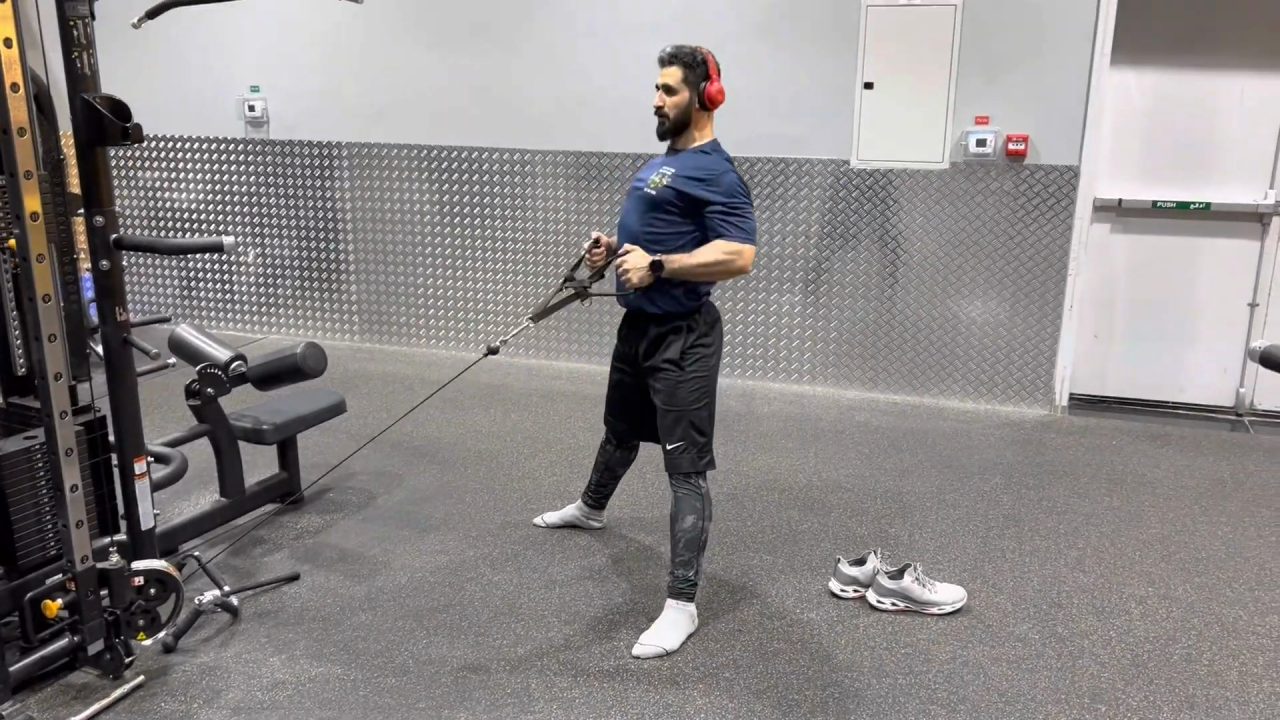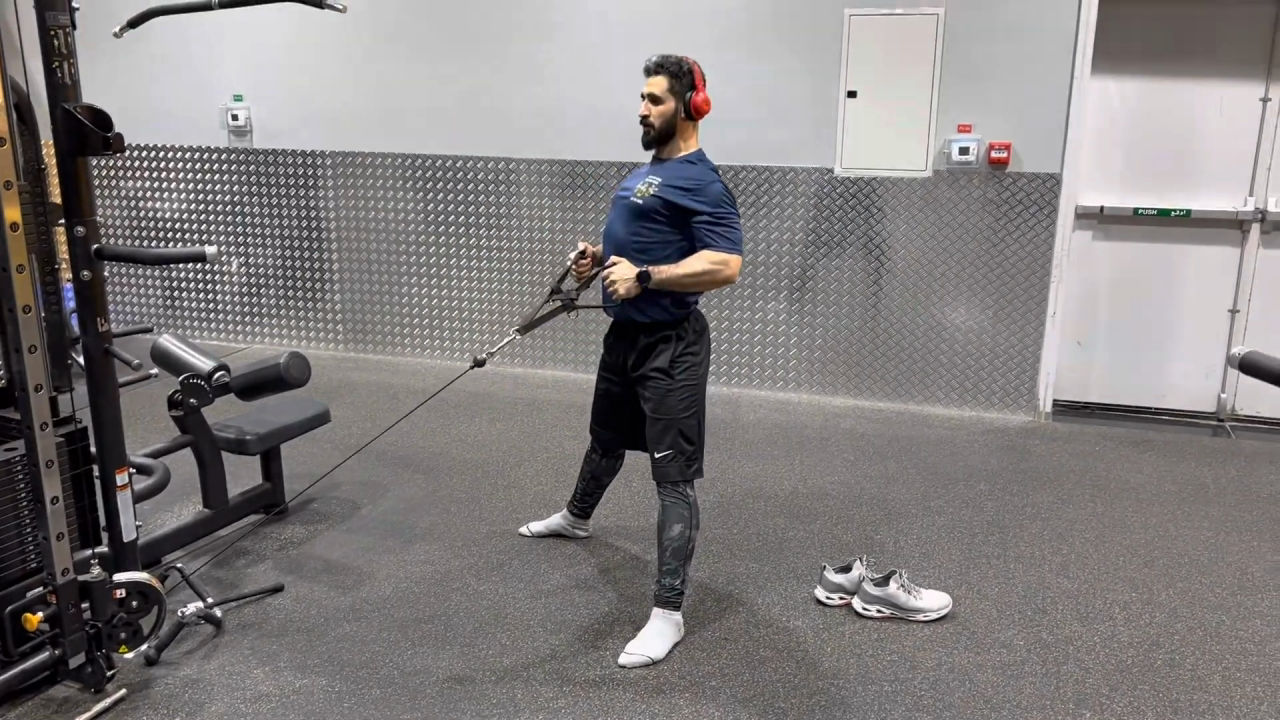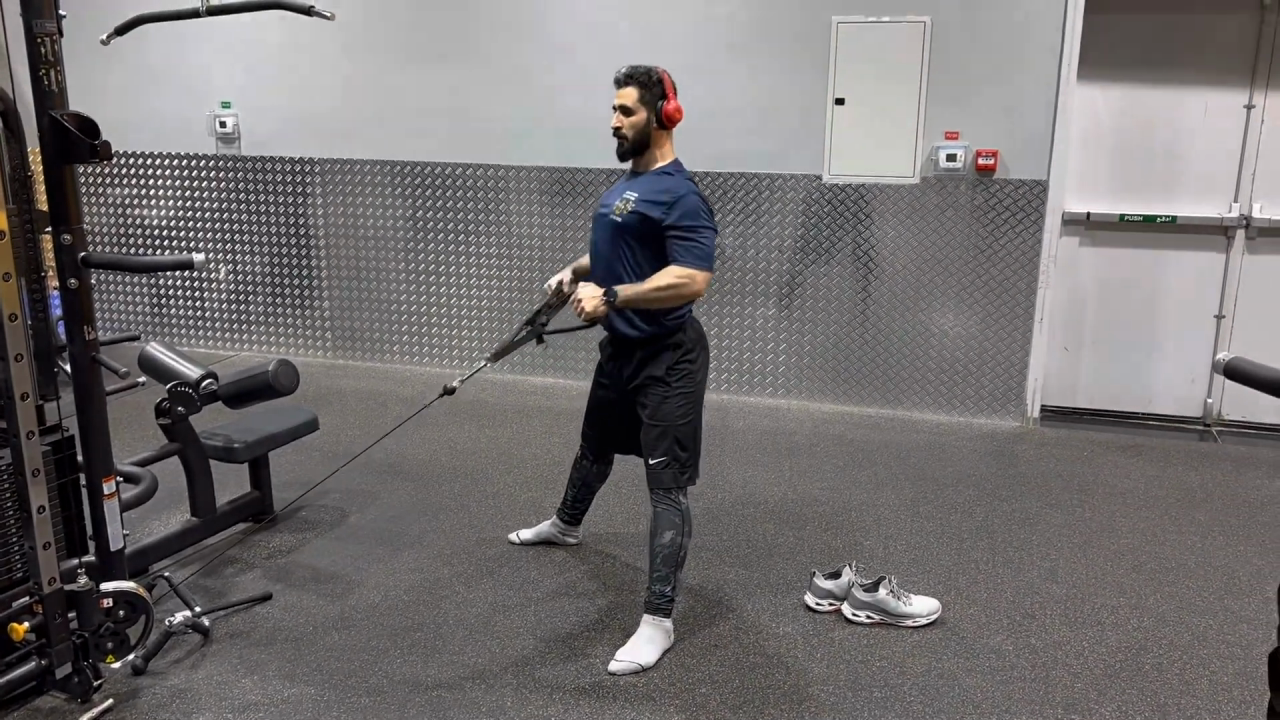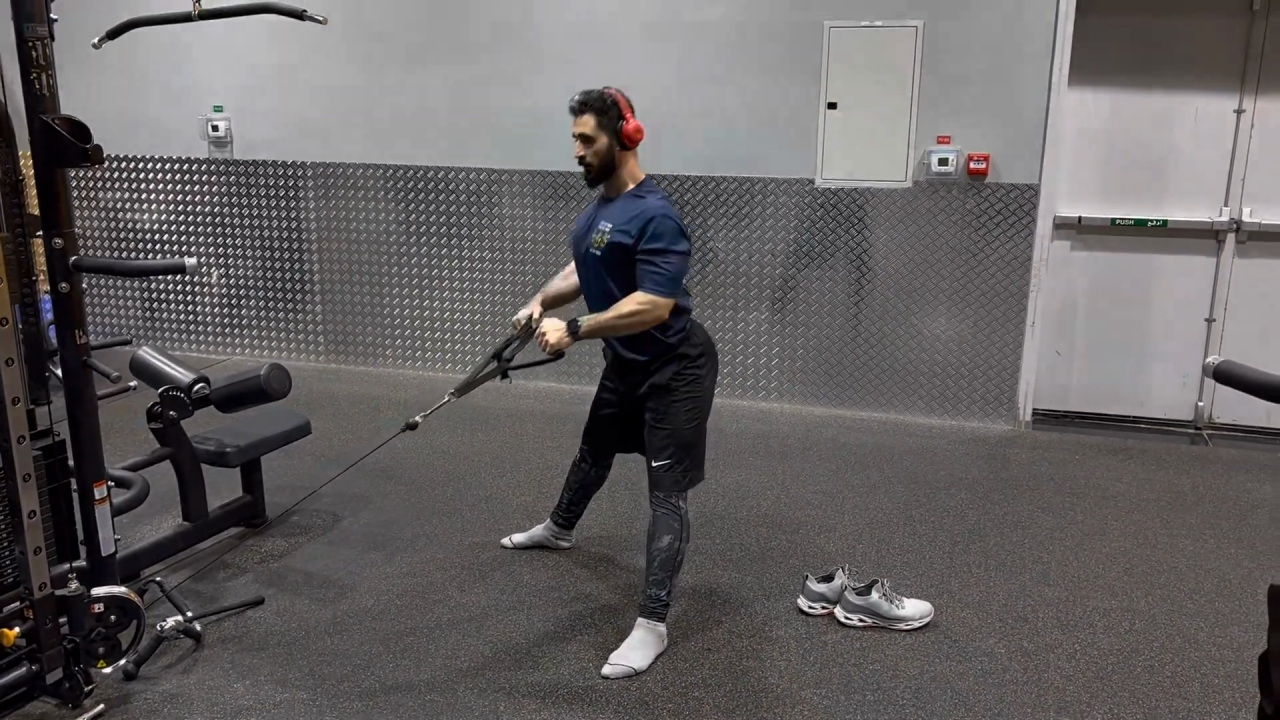
dt=0.4s
person 1, frame 1
left shoulder: (714, 173)
right shoulder: (663, 161)
left elbow: (739, 255)
left wrist: (657, 265)
right wrist: (613, 245)
left hip: (682, 336)
right hip: (637, 324)
left knee: (685, 467)
right knee: (620, 429)
left ankle: (681, 605)
right ankle: (591, 508)
person 1, frame 2
left shoulder: (700, 182)
right shoulder: (648, 170)
left elbow: (726, 265)
left wrist: (645, 277)
right wrist: (599, 254)
left hip: (670, 345)
right hip: (625, 334)
left knee: (674, 476)
right knee: (605, 439)
left ankle: (668, 613)
right ankle: (576, 517)
person 1, frame 3
left shoulder: (678, 194)
right shoulder: (627, 183)
left elbow: (692, 280)
left wrist: (611, 297)
right wrist: (574, 271)
left hip: (667, 357)
right hip: (620, 348)
left knee: (666, 485)
right knee: (594, 446)
left ankle: (658, 621)
right ankle: (566, 524)
person 1, frame 4
left shoulder: (654, 216)
right shoulder: (599, 205)
left elbow: (653, 306)
right elbow: (585, 270)
left wrist: (574, 329)
right wrist: (541, 301)
left hip: (676, 366)
right hip: (627, 361)
left knee: (667, 491)
right knee: (593, 450)
left ankle: (652, 625)
right ankle: (559, 528)
